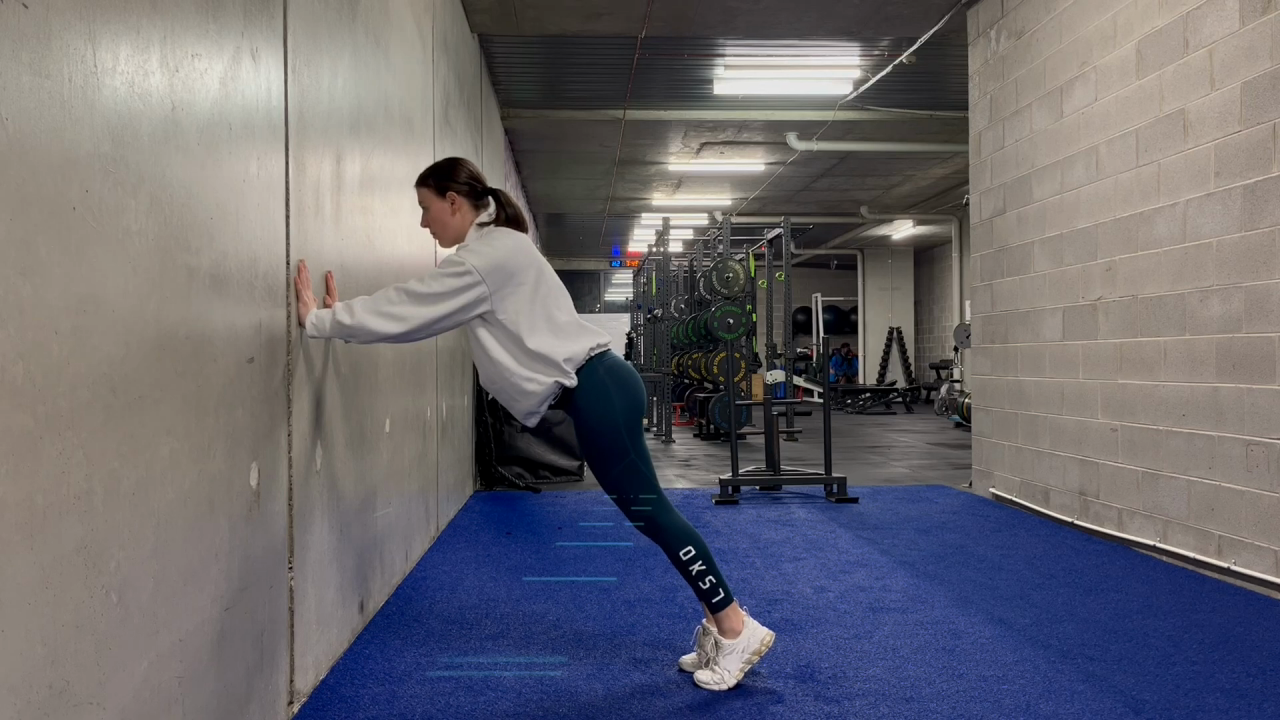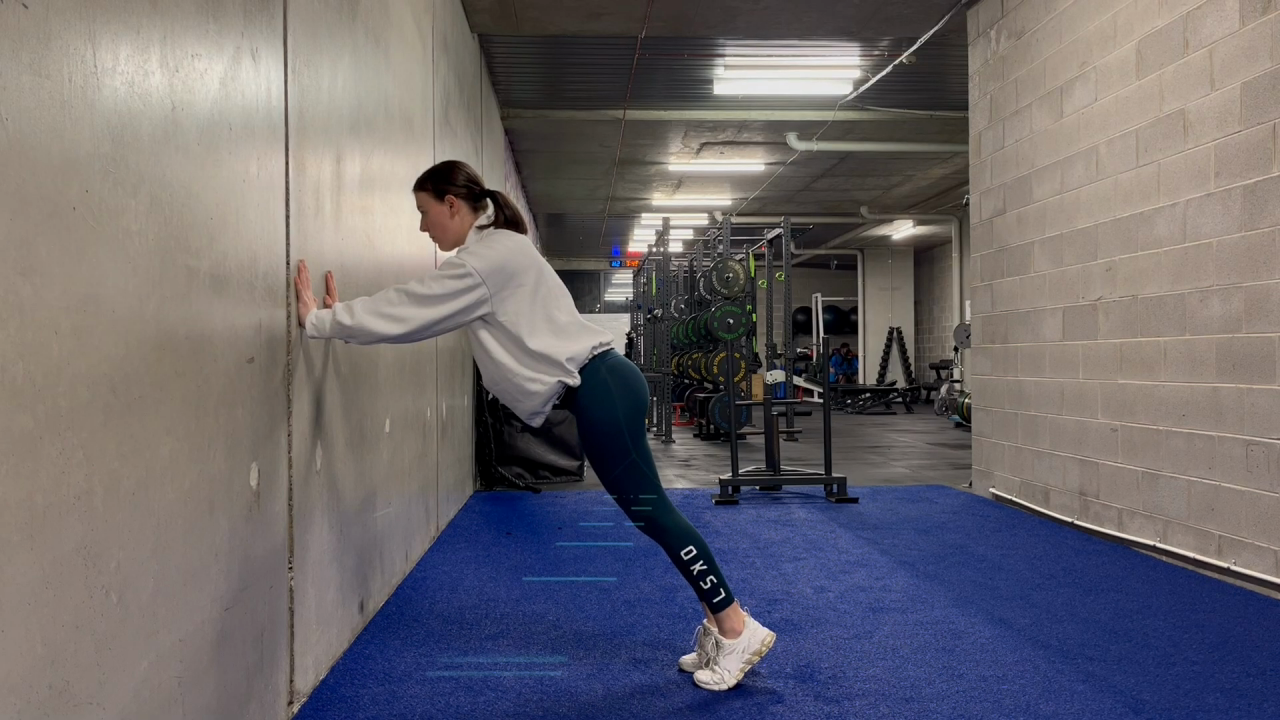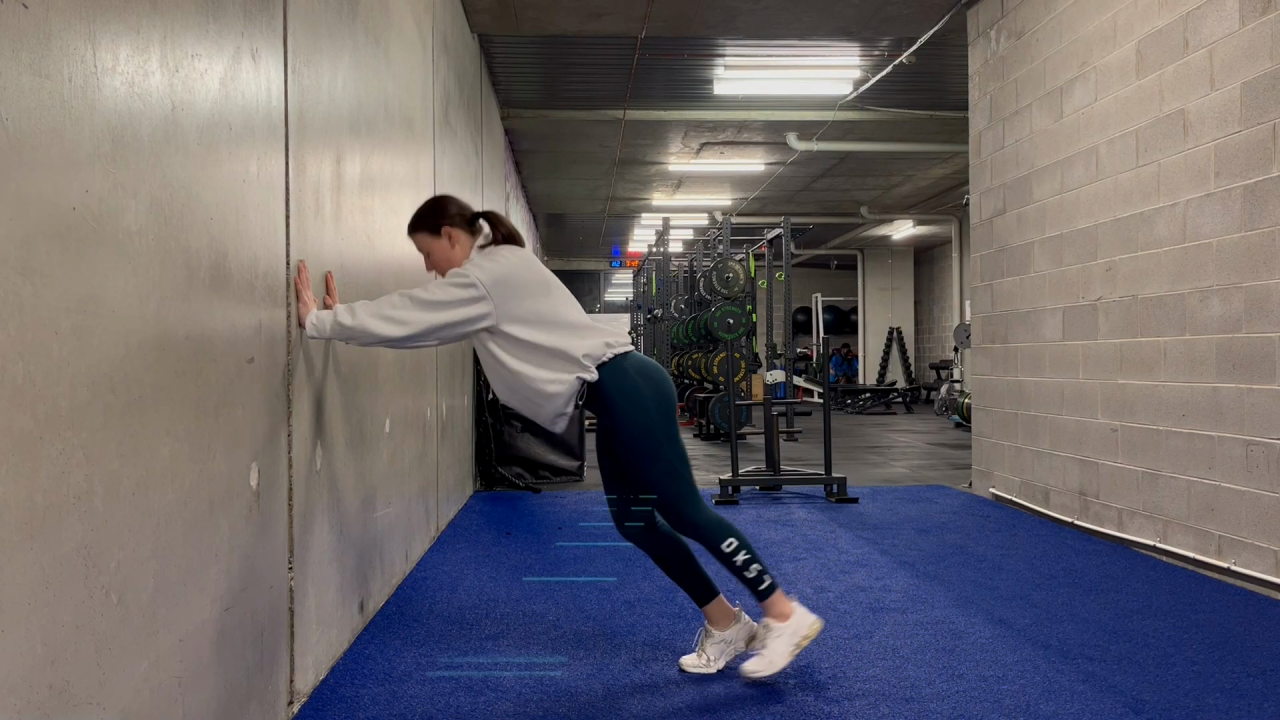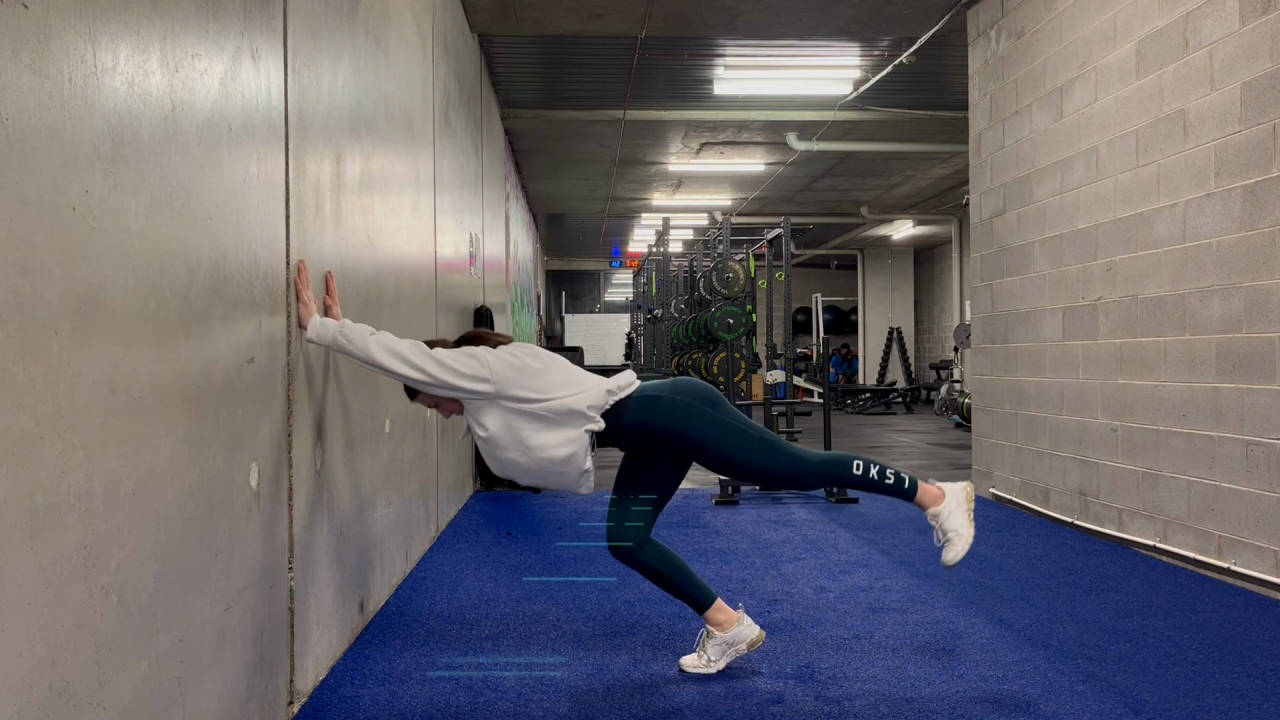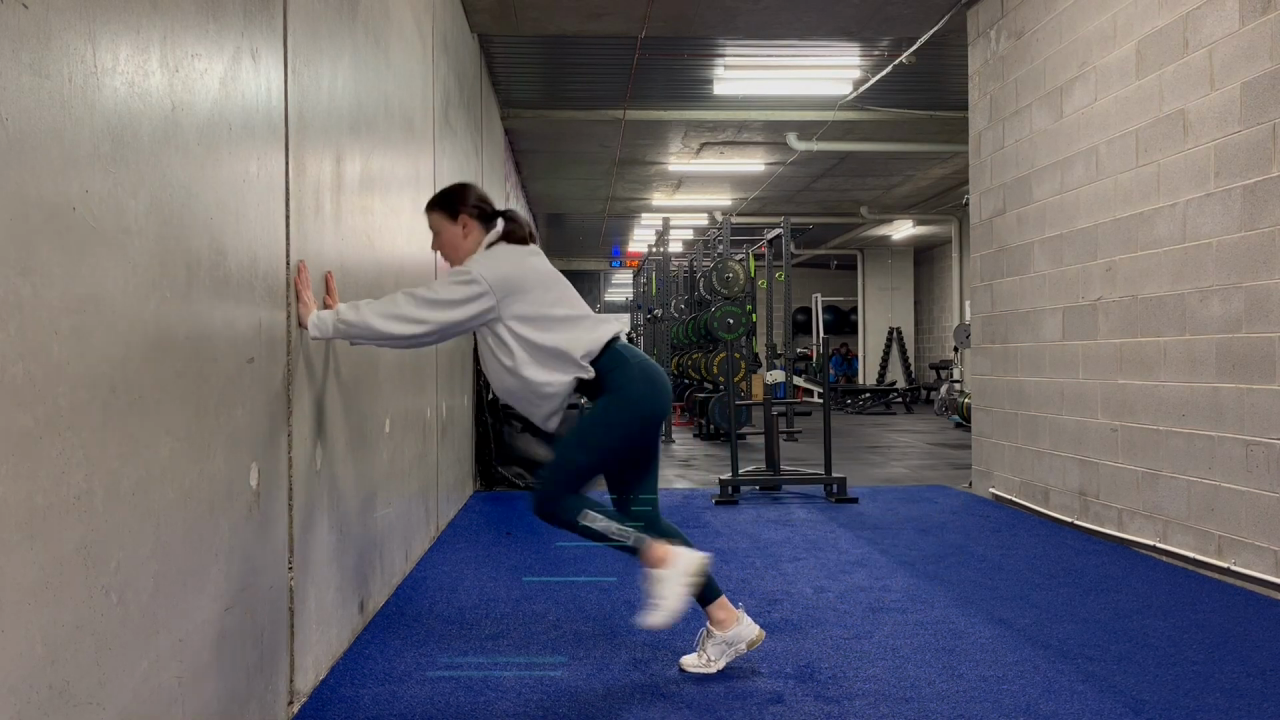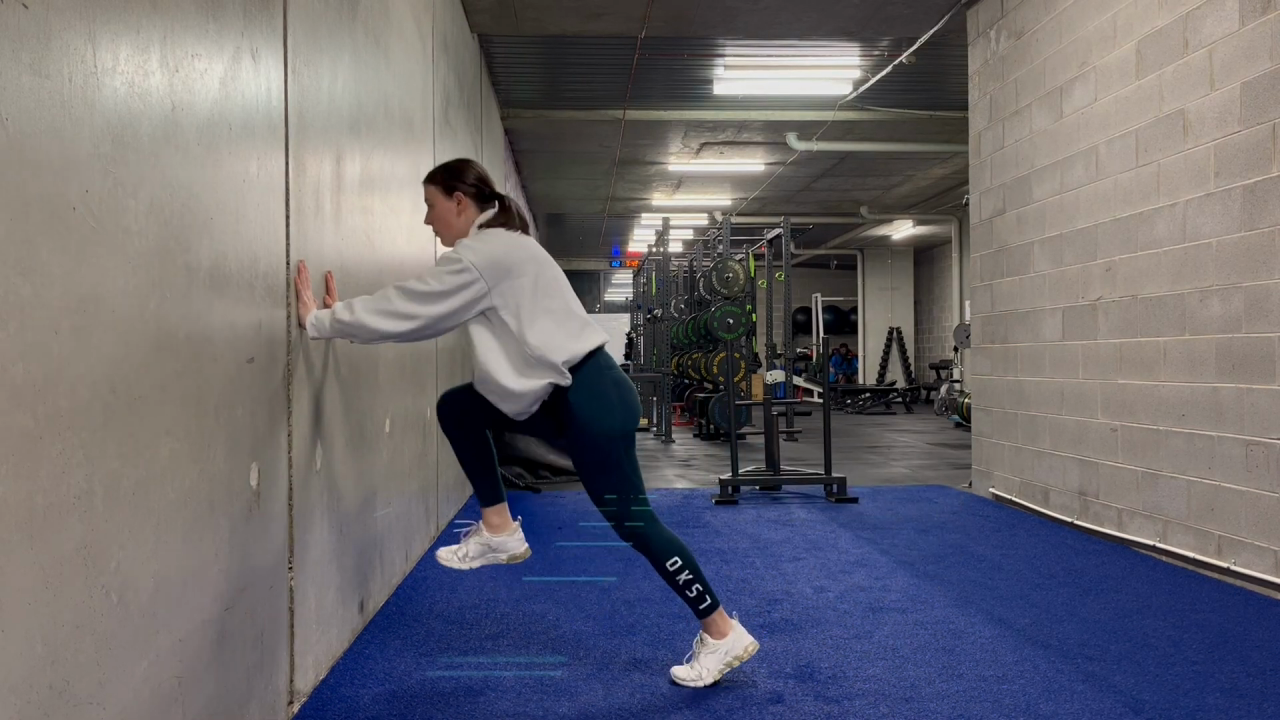
dt=0.7s
person 1, frame 1
left shoulder: (489, 256)
right shoulder: (494, 252)
left elbow: (409, 309)
right elbow: (417, 310)
left wrist: (320, 320)
right wrist: (346, 315)
left hip: (596, 390)
right hip: (597, 388)
left knee: (647, 510)
right knee: (645, 510)
left ankle: (737, 628)
right ankle: (721, 625)
person 1, frame 2
left shoulder: (487, 258)
right shoulder: (493, 254)
left elbow: (407, 312)
right elbow: (415, 311)
left wrist: (318, 320)
right wrist: (344, 316)
left hip: (598, 388)
right hip: (598, 387)
left knee: (649, 510)
right knee: (645, 510)
left ankle: (738, 629)
right ankle: (720, 624)
person 1, frame 3
left shoulder: (488, 275)
right shoulder: (490, 275)
left elbow: (405, 317)
right elbow: (410, 317)
left wrist: (318, 320)
right wrist: (342, 313)
left hip: (627, 388)
right hip: (616, 395)
left knee: (682, 511)
right knee: (636, 522)
left ankle: (783, 614)
right ankle: (728, 623)
person 1, frame 4
left shoulder: (484, 370)
right shoulder: (488, 376)
left elbow: (404, 355)
right elbow: (404, 359)
left wrist: (320, 326)
right wrist: (338, 328)
left hip: (667, 416)
right hip: (655, 432)
left knee: (797, 470)
right knee: (627, 538)
left ankle: (937, 498)
right ankle: (728, 624)
person 1, frame 5
left shoulder: (492, 271)
right shoulder: (501, 265)
left elbow: (412, 315)
right elbow: (421, 318)
left wrist: (321, 321)
right wrist: (343, 318)
left hip: (630, 384)
right hip: (625, 388)
left knee: (553, 494)
right knee: (637, 517)
left ankle: (670, 559)
right ankle: (729, 623)
person 1, frame 6
left shoulder: (482, 254)
right shoulder: (497, 248)
left elbow: (408, 310)
right elbow: (418, 310)
left wrist: (321, 321)
right wrist: (346, 315)
left hip: (592, 397)
right hip: (567, 393)
left knee: (633, 522)
right knee: (454, 409)
left ankle: (724, 634)
right ankle: (501, 529)
